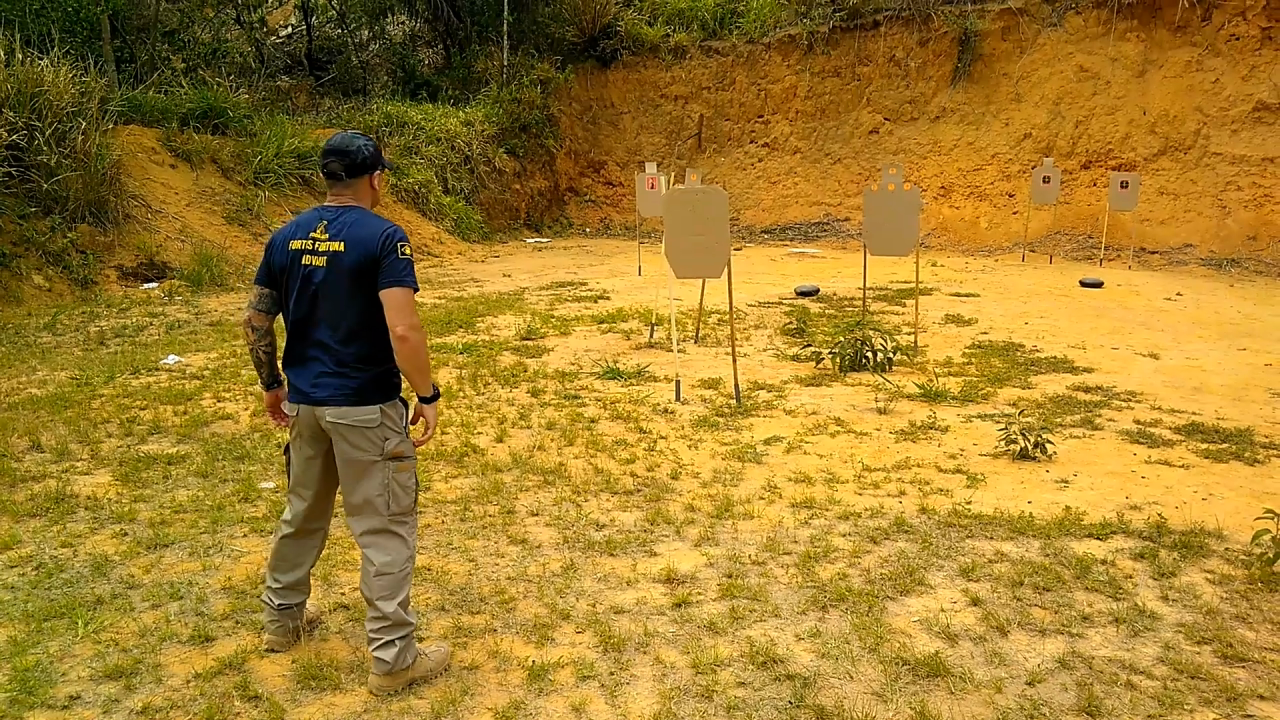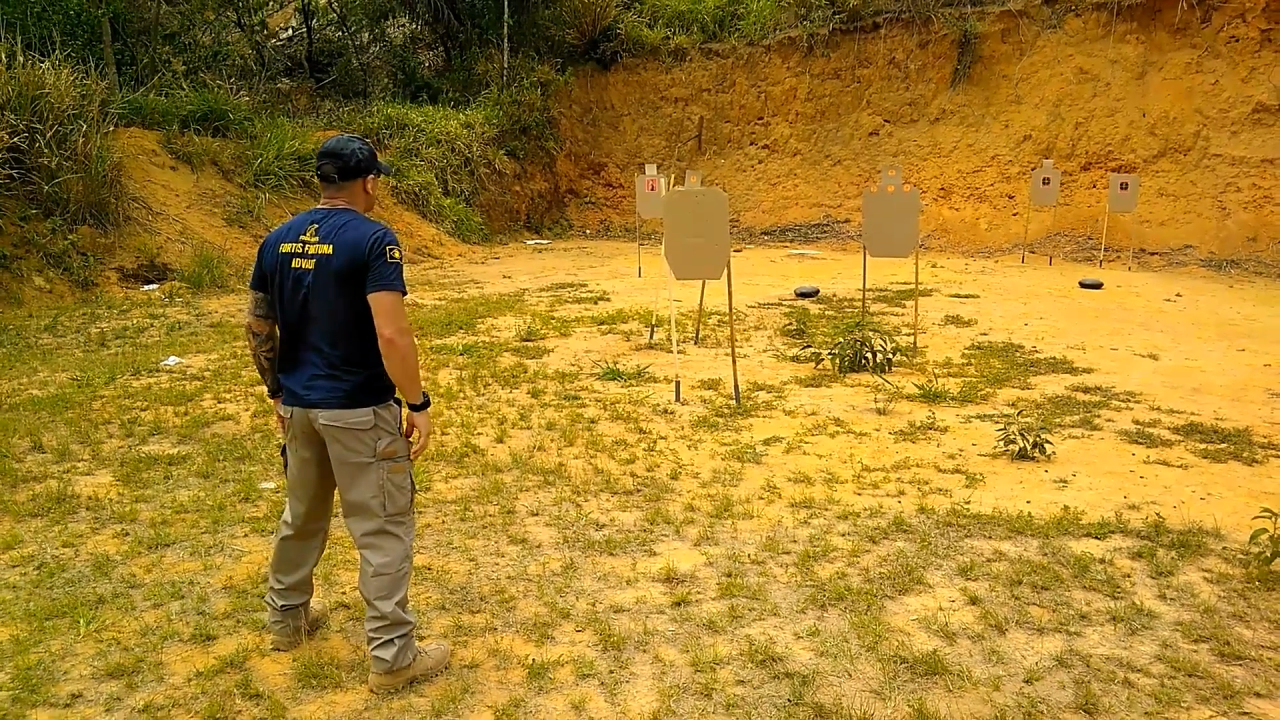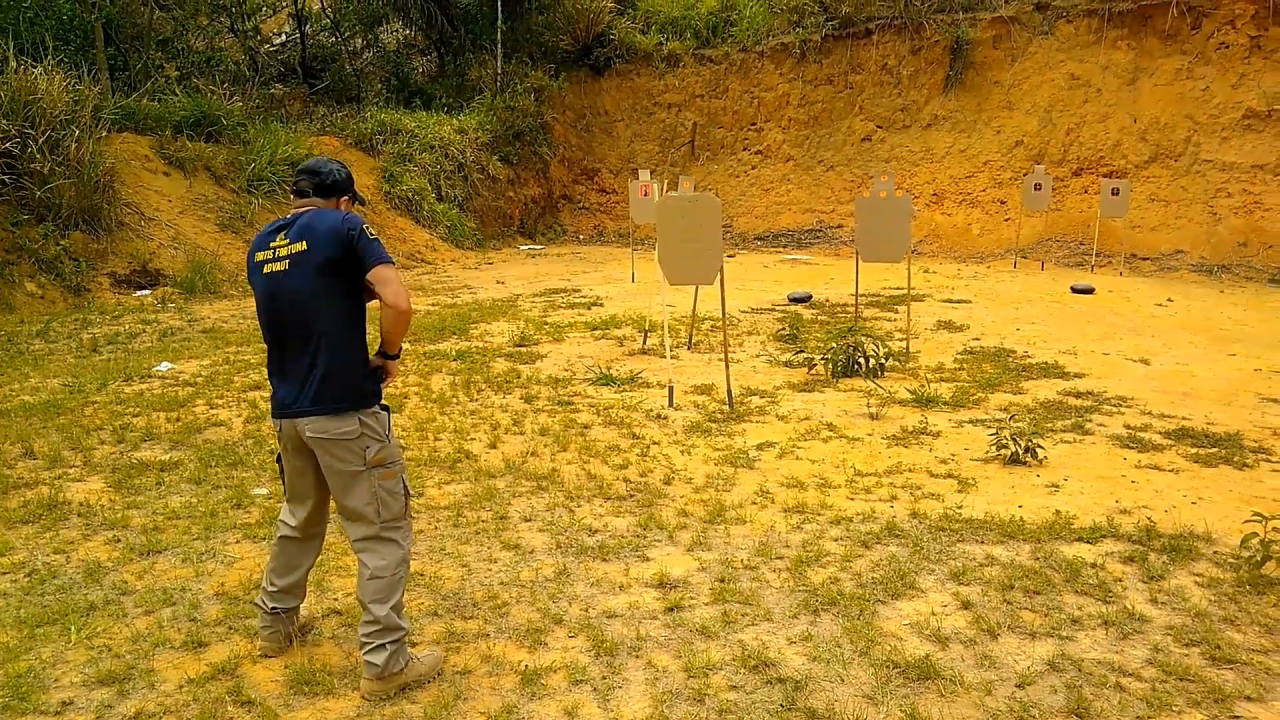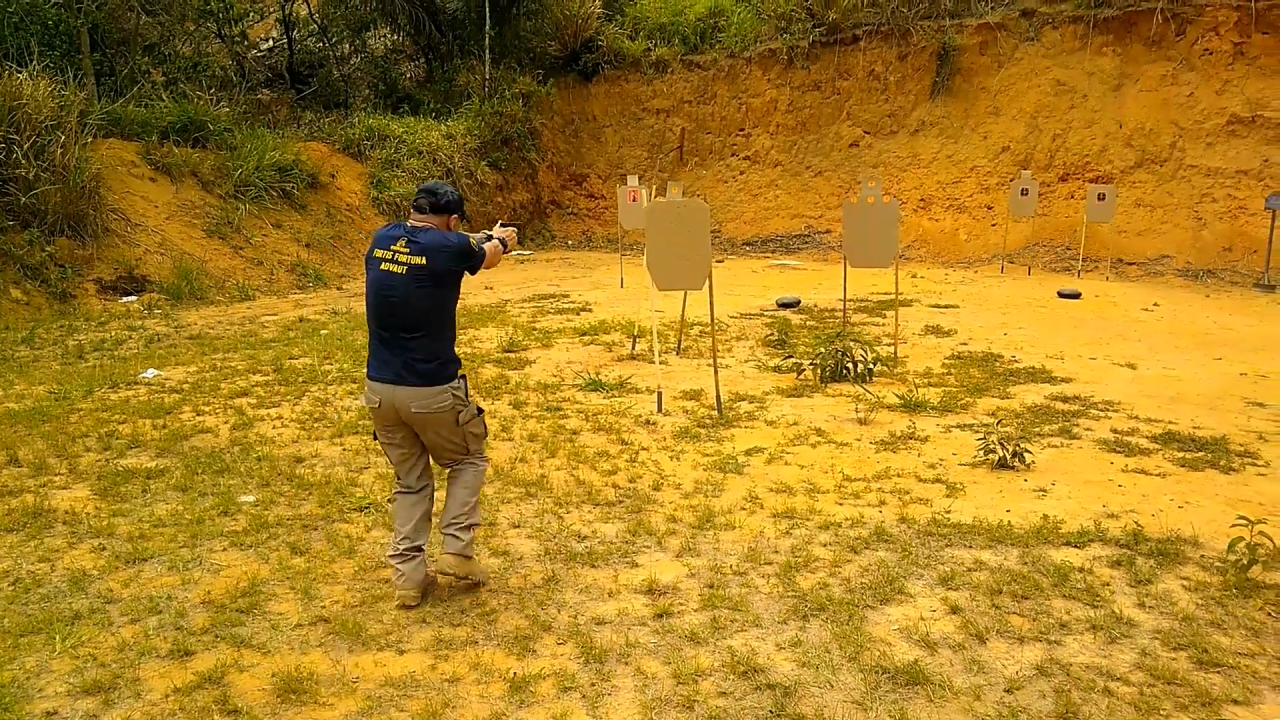
dt=1s
person 1, frame 1
left shoulder: (285, 238)
right shoulder: (383, 236)
left elbow: (255, 320)
right elbow: (403, 331)
left wrist: (271, 384)
right wrist: (428, 395)
left hip: (305, 401)
right hip: (366, 406)
left knee: (302, 511)
right knee: (386, 529)
left ankle: (282, 618)
right ankle: (392, 658)
person 1, frame 2
left shoulder: (277, 241)
right shoulder: (372, 239)
left elbow: (258, 327)
right elbow: (391, 335)
left wrist: (277, 392)
right wrist: (418, 404)
left hip: (300, 405)
right hip: (359, 409)
left knee: (301, 513)
right knee: (383, 529)
left ankle: (286, 618)
right ankle: (391, 656)
person 1, frame 3
left shoulder: (260, 246)
right shoulder: (344, 228)
right elbow: (399, 303)
right wrist: (388, 355)
left hip: (288, 412)
right hip: (346, 413)
left knee: (299, 518)
right knee: (382, 535)
left ankle: (276, 624)
right ankle: (385, 663)
person 1, frame 4
left shoulder: (382, 239)
right shoulder: (451, 247)
right elbow: (488, 259)
left wrist: (483, 240)
right wrist: (501, 240)
left hip: (379, 389)
right hip: (432, 389)
left knee: (410, 483)
right knee: (468, 461)
left ankle: (409, 576)
right ankle: (456, 551)
